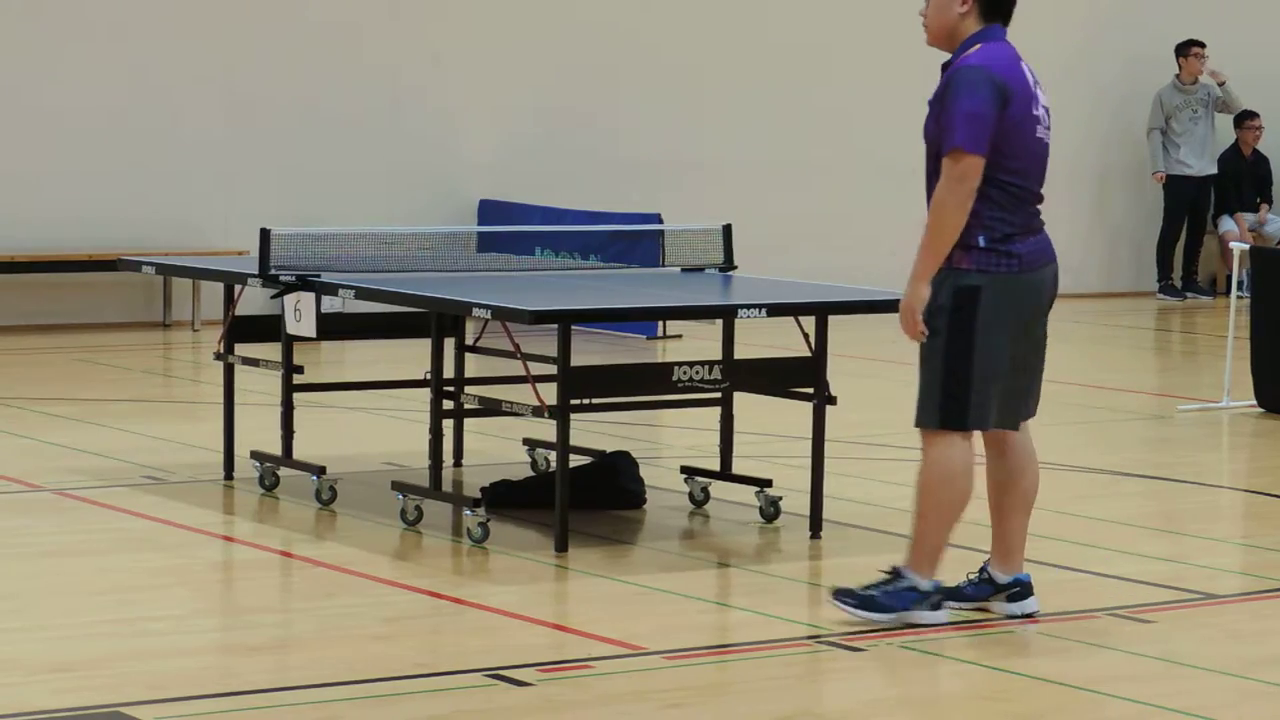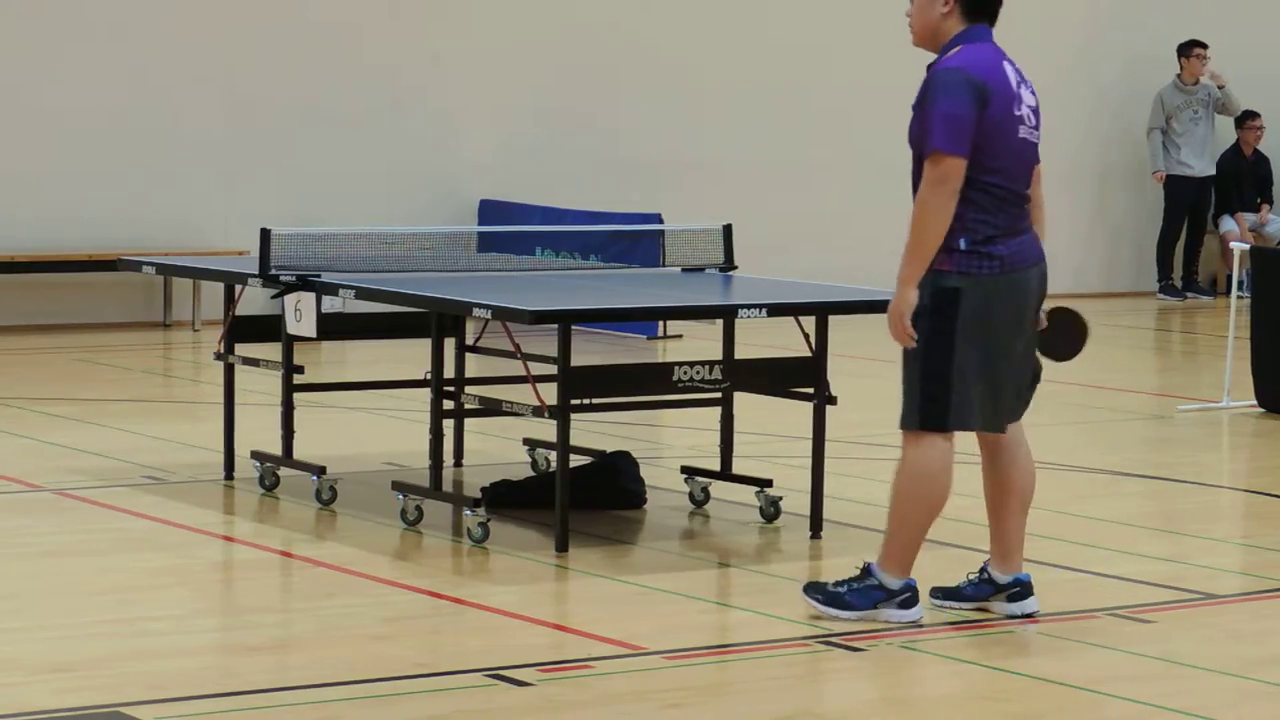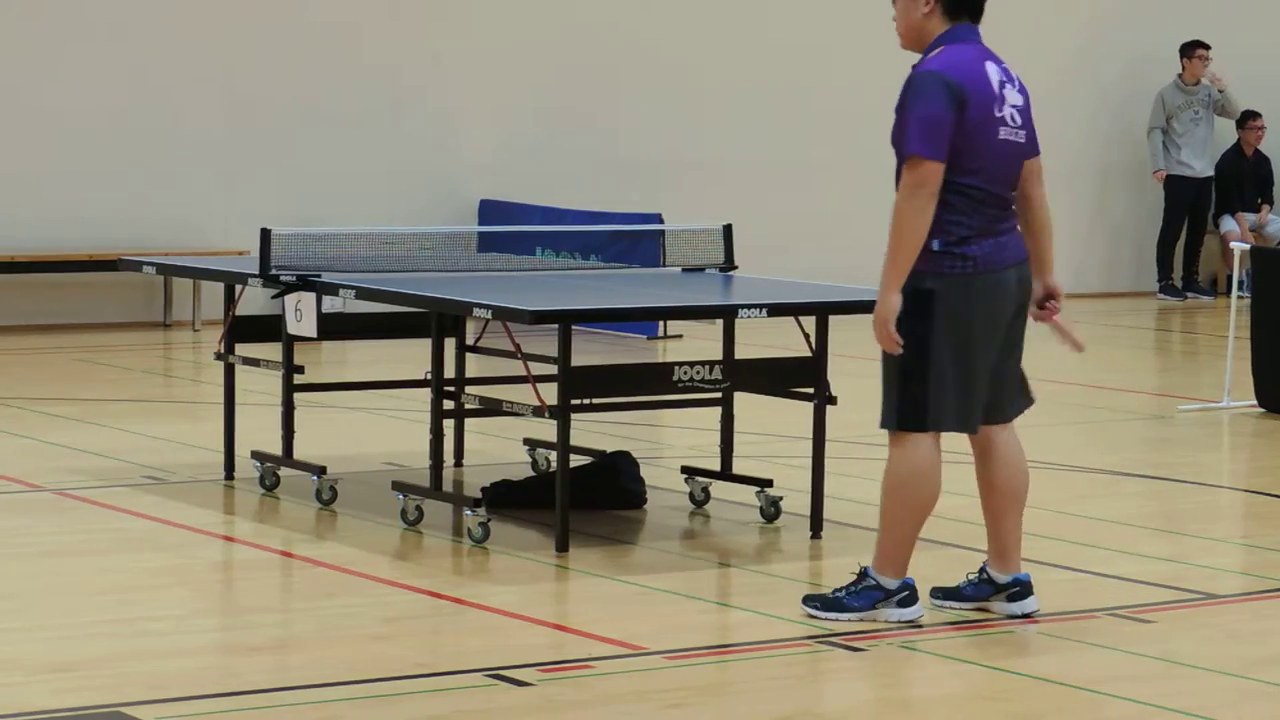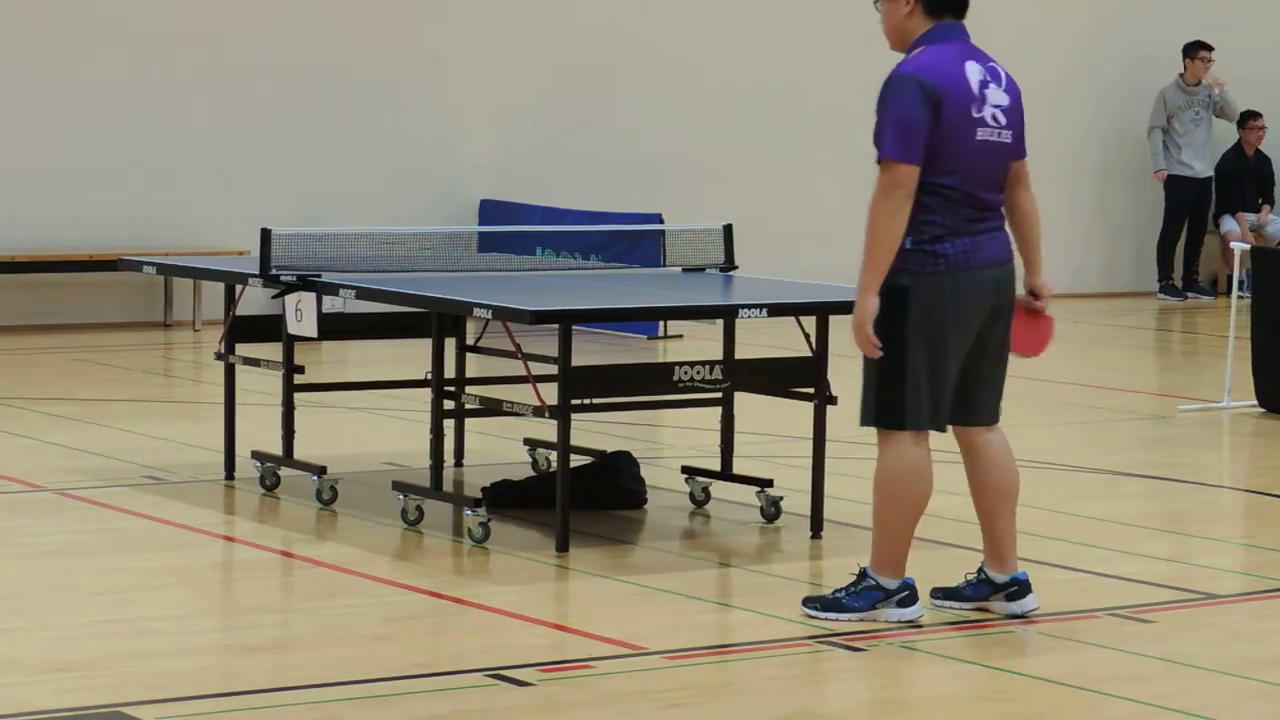
dt=0.1s
person 1, frame 1
left shoulder: (974, 71)
right shoulder: (1013, 70)
left elbow: (961, 185)
left wrist: (920, 280)
left hip: (983, 274)
right hip: (1025, 266)
left knee: (947, 428)
right knee: (1005, 424)
left ankle: (917, 581)
right ankle: (1008, 578)
person 1, frame 2
left shoulder: (955, 75)
right shoulder: (1010, 74)
left elbow: (942, 186)
left wrist: (908, 284)
right wrist: (1038, 279)
left hip: (967, 276)
right hip: (1017, 268)
left knee: (929, 430)
right knee: (999, 426)
left ankle: (890, 583)
right ankle: (1007, 577)
person 1, frame 3
left shoulder: (935, 76)
right shoulder: (1003, 76)
left elbow: (920, 190)
right elbow: (1029, 185)
left wrist: (890, 288)
right wrist: (1042, 271)
left hip: (948, 276)
right hip: (1001, 269)
left knee: (915, 430)
right knee: (992, 425)
left ankle: (888, 583)
right ankle: (1007, 577)
person 1, frame 4
left shoulder: (914, 76)
right shoulder: (999, 78)
left elbow: (896, 191)
right elbow: (1019, 186)
left wrist: (868, 290)
right wrist: (1034, 269)
left hip: (929, 274)
right hip: (991, 269)
left knee: (905, 430)
right knee: (979, 425)
left ankle: (888, 584)
right ankle: (1006, 576)
person 2, frame 1
left shoulder: (1208, 92)
right shoulder: (1165, 94)
left elbow: (1235, 109)
right elbow: (1154, 132)
left wrist: (1222, 83)
right wrist: (1158, 167)
left hip: (1204, 172)
right hip: (1177, 173)
left knee: (1197, 230)
right knee: (1172, 229)
left ankle: (1190, 281)
right ankle: (1164, 283)
person 2, frame 2
left shoulder: (1209, 92)
right shoulder: (1166, 94)
left elbow: (1234, 111)
right elbow: (1154, 131)
left wrist: (1222, 86)
right wrist: (1158, 165)
left hip: (1205, 173)
right hip: (1177, 173)
left knee: (1198, 230)
right knee: (1172, 229)
left ankle: (1190, 281)
right ankle: (1165, 283)
person 2, frame 3
left shoulder: (1209, 93)
right shoulder: (1166, 94)
left elbow: (1234, 114)
right elbow: (1155, 131)
left wrist: (1222, 90)
right wrist: (1158, 165)
left hip: (1204, 173)
right hip: (1178, 173)
left knee: (1198, 230)
right knee: (1172, 229)
left ankle: (1190, 281)
right ankle: (1165, 283)
person 2, frame 4
left shoulder: (1210, 92)
right shoulder: (1167, 93)
left elbow: (1232, 117)
right elbow: (1155, 130)
left wrist: (1223, 93)
right wrist: (1159, 164)
left hip: (1204, 173)
right hip: (1178, 173)
left knee: (1198, 230)
right knee: (1173, 229)
left ankle: (1191, 281)
right ankle: (1165, 283)
person 3, frame 1
left shoulder: (1262, 160)
right shoulder: (1227, 160)
right elbow: (1228, 200)
left wrist: (1263, 210)
right wrist: (1244, 230)
left hip: (1256, 213)
right hip: (1229, 214)
right knee: (1230, 237)
right ankle: (1234, 280)
person 3, frame 2
left shoulder: (1263, 160)
right shoulder: (1227, 160)
right elbow: (1229, 199)
left wrist: (1264, 211)
right wrist: (1244, 230)
left hip: (1256, 213)
right hip: (1230, 214)
right knee: (1231, 237)
right ankle: (1234, 280)
person 3, frame 3
left shoulder: (1264, 160)
right shoulder: (1228, 160)
left elbow: (1268, 194)
right elbow: (1230, 199)
left wrist: (1264, 212)
right wrist: (1245, 230)
left hip: (1256, 213)
right hip: (1230, 214)
right knee: (1232, 237)
right ankle: (1235, 280)
person 3, frame 4
left shoulder: (1265, 161)
right shoulder: (1229, 160)
left elbow: (1269, 195)
right elbow: (1230, 199)
left wrist: (1264, 213)
right wrist: (1245, 230)
left hip: (1257, 213)
right hip: (1231, 213)
right knee: (1232, 237)
right ankle: (1235, 280)
